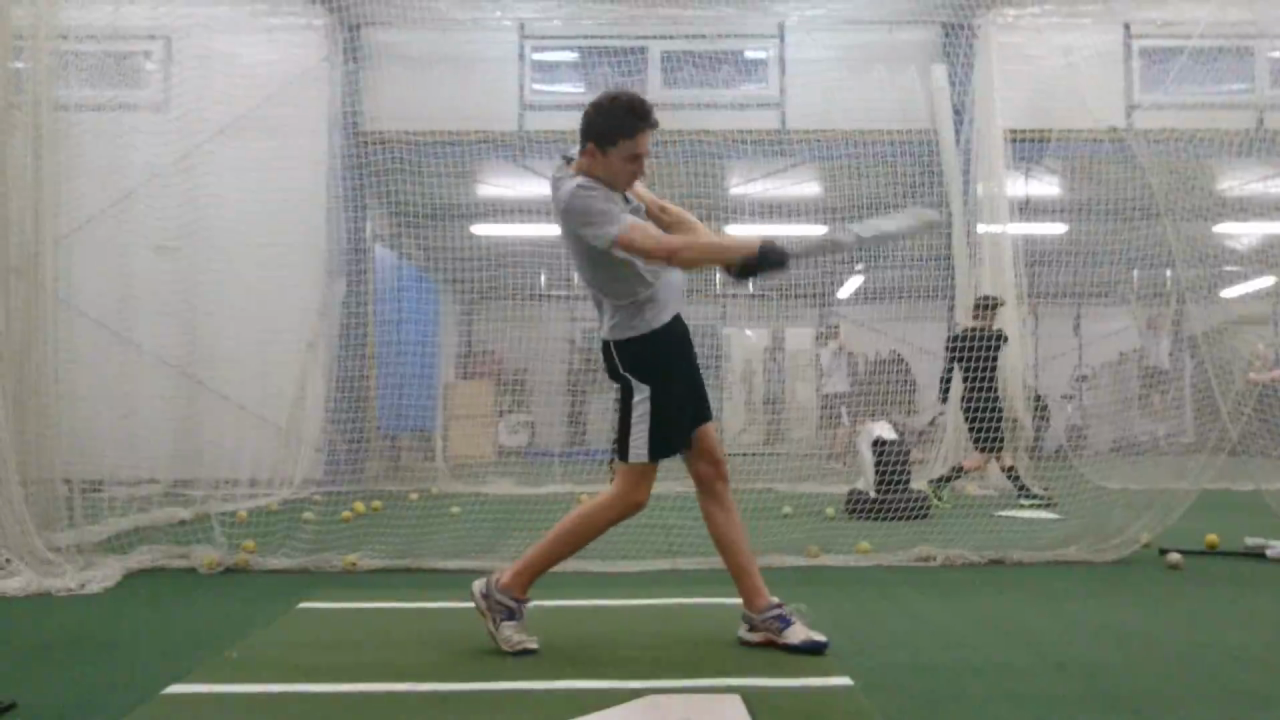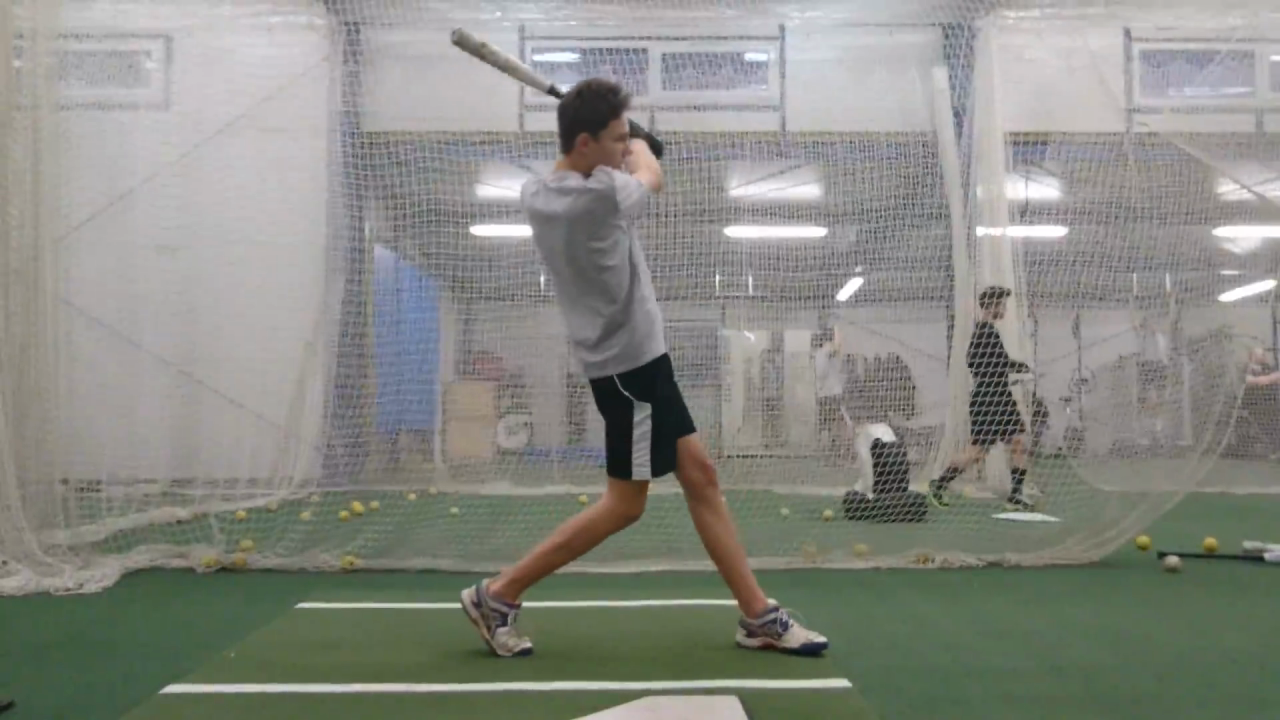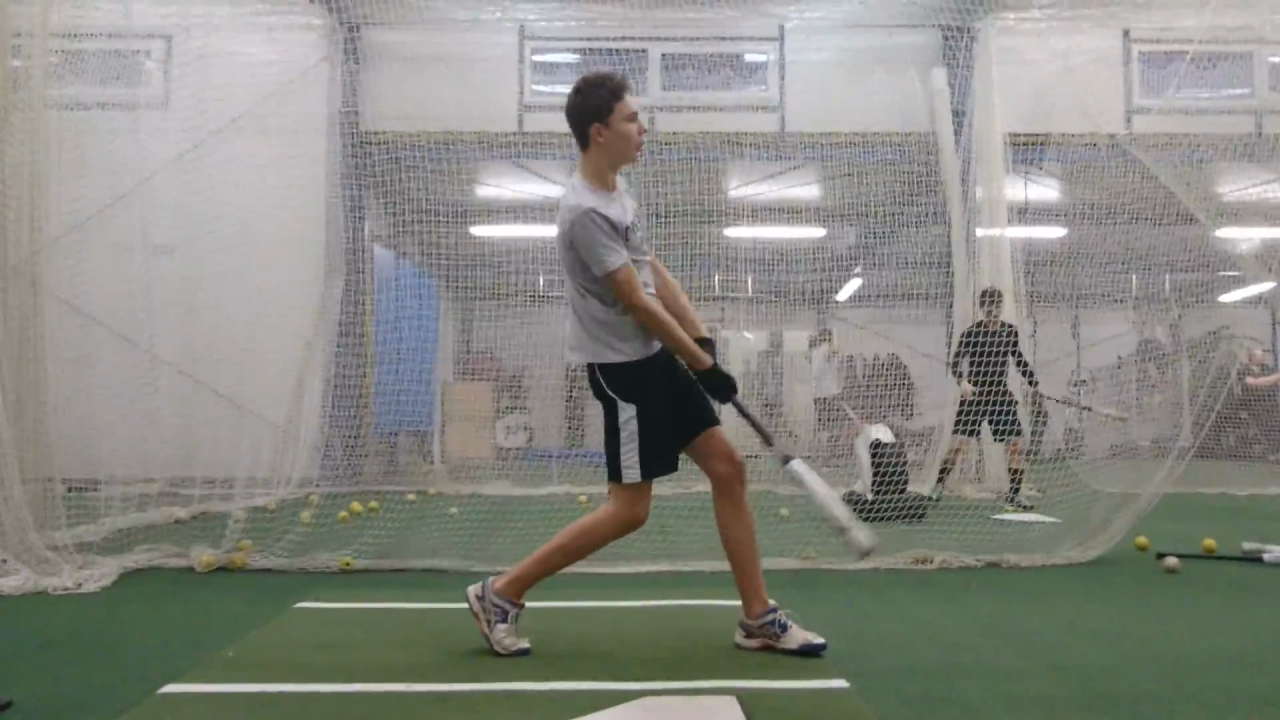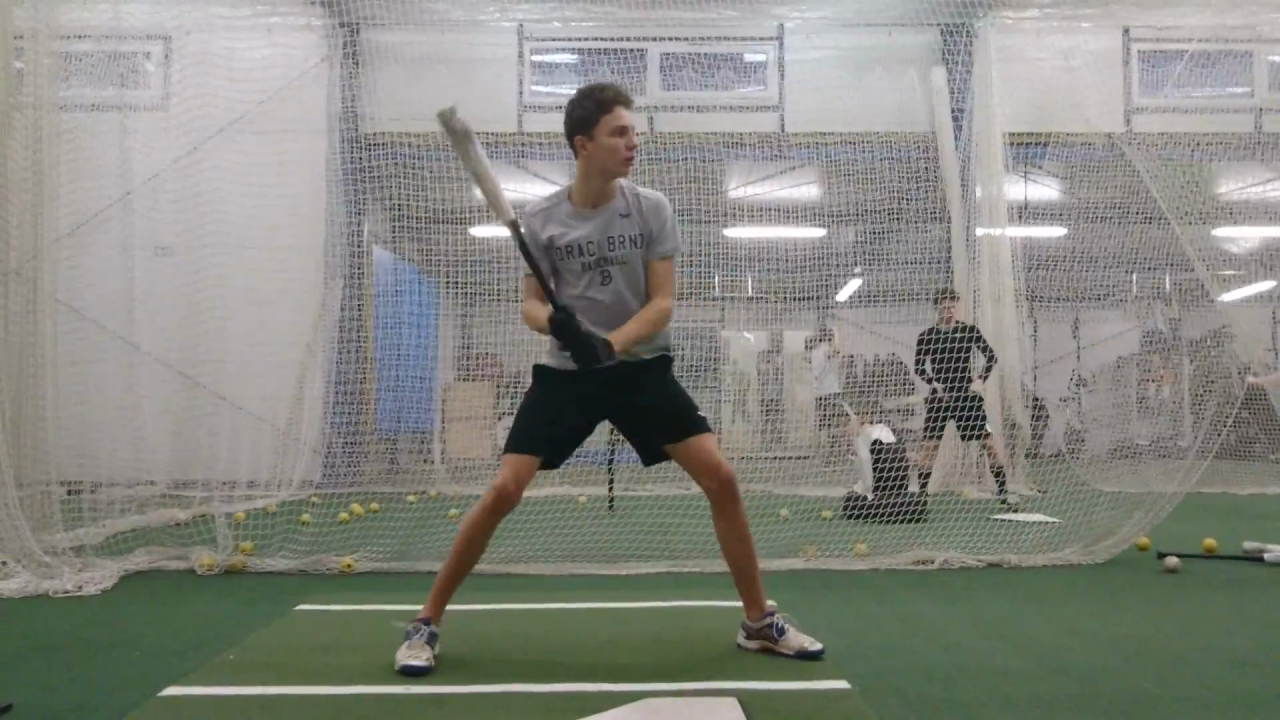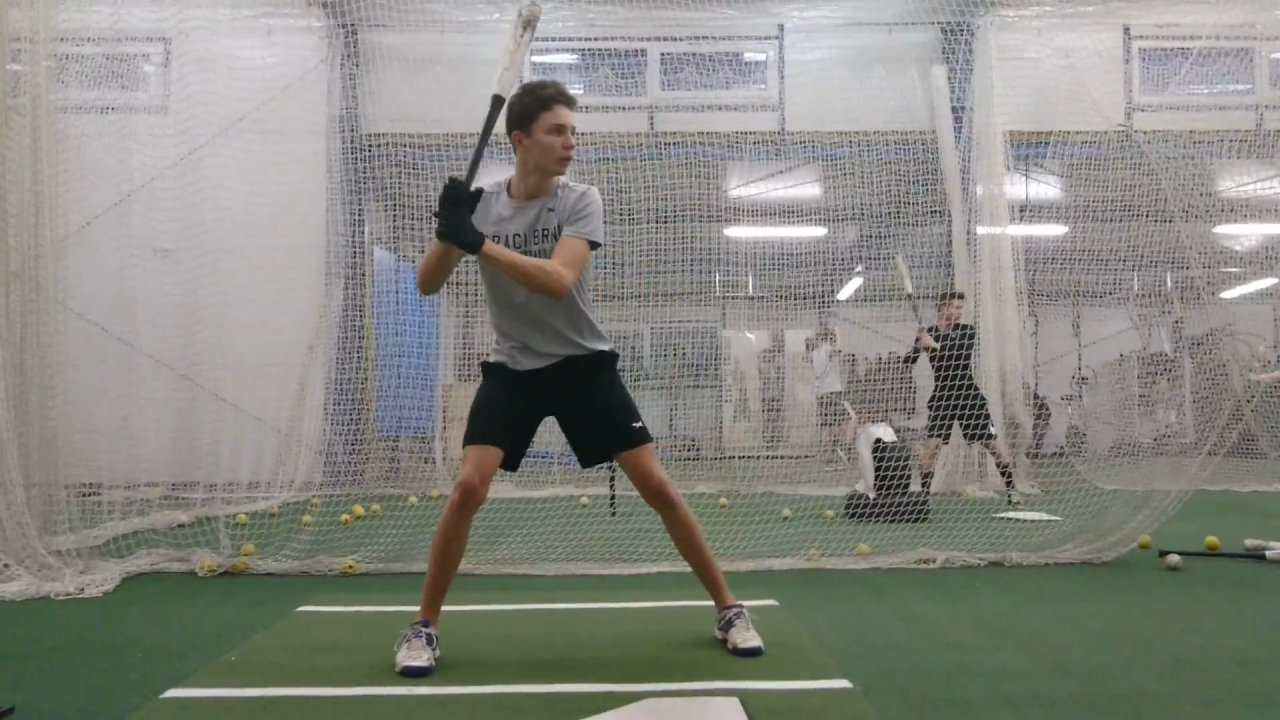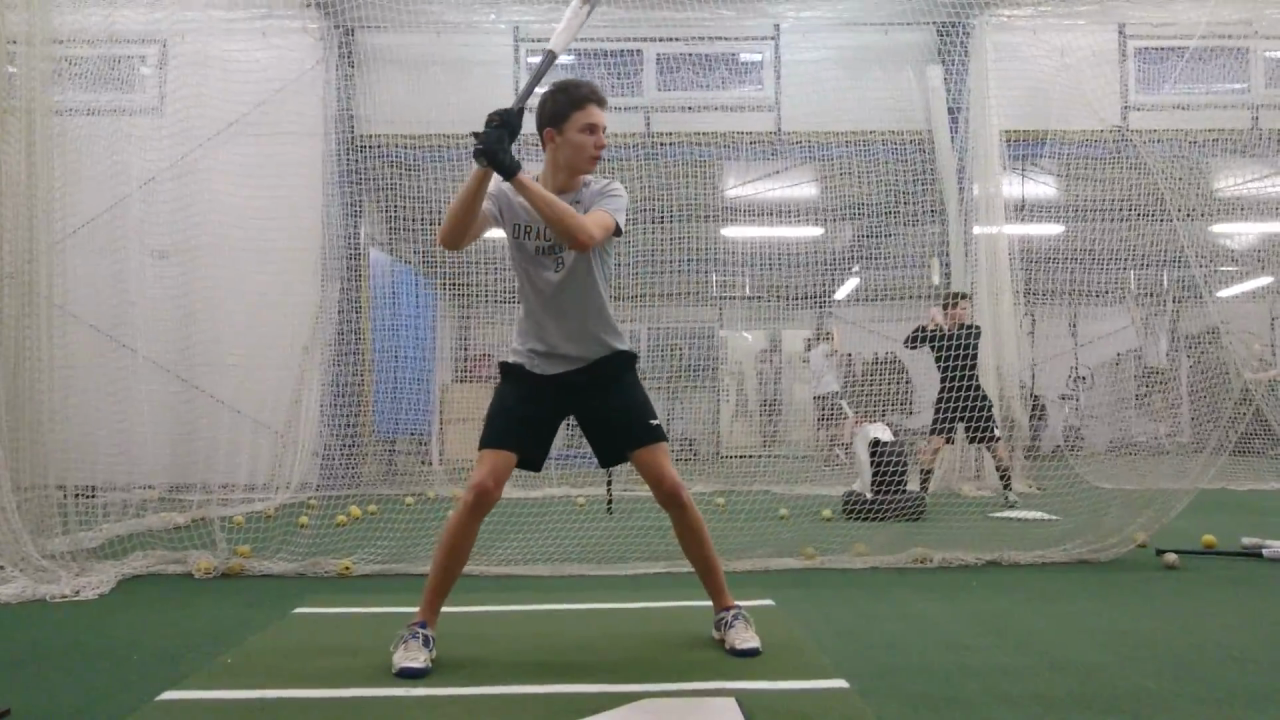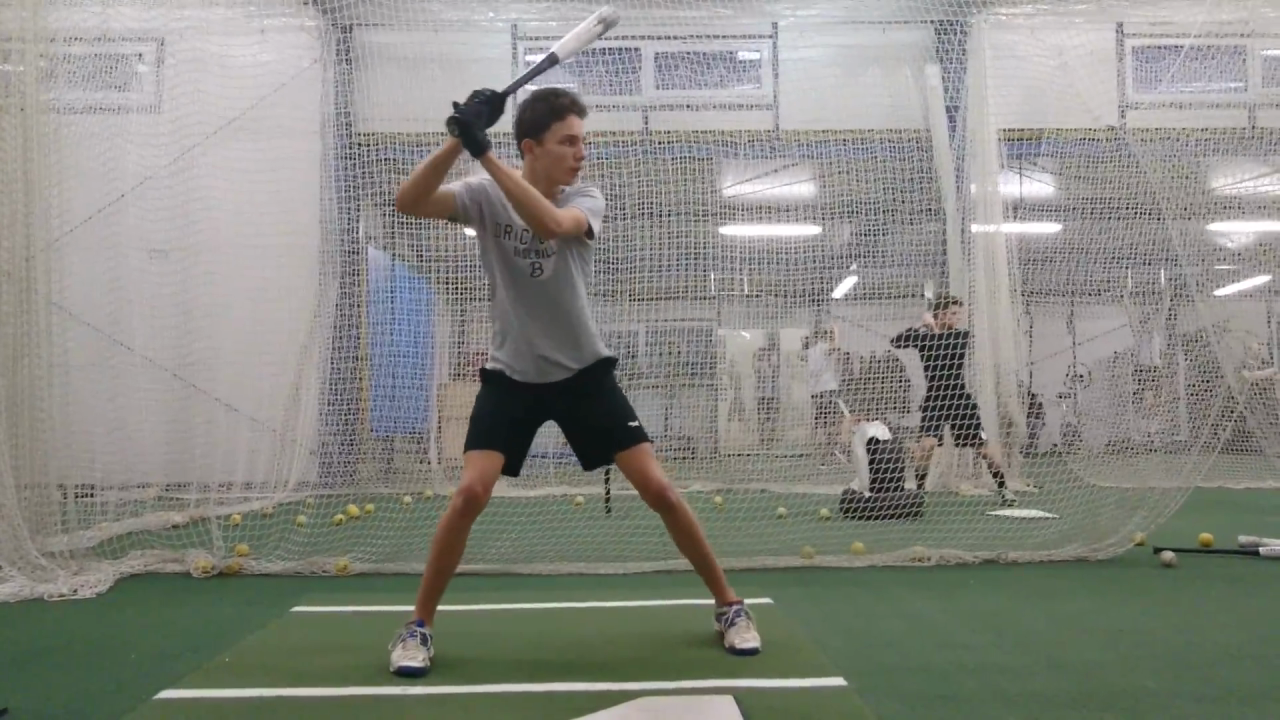
dt=0.4s
person 1, frame 1
left shoulder: (590, 172)
right shoulder: (579, 197)
left elbow: (655, 209)
right elbow: (663, 251)
left wrist: (728, 250)
right wrist: (749, 251)
left hip: (660, 337)
right hip: (644, 346)
left knee: (711, 469)
right knee: (629, 492)
left ankle: (762, 612)
right ankle: (505, 589)
person 1, frame 2
left shoulder: (535, 194)
right shoulder: (601, 192)
right elbow: (649, 172)
left wrist: (625, 149)
right wrist: (639, 145)
left hip: (631, 357)
right hip: (631, 361)
left knee: (700, 475)
right knee: (625, 502)
left ankle: (759, 615)
right ankle: (496, 594)
person 1, frame 3
left shoulder: (618, 192)
right shoulder: (583, 209)
right elbow: (638, 303)
left wrist: (700, 335)
right wrist: (704, 365)
left hip: (661, 353)
right hip: (622, 363)
left knee: (729, 467)
right knee: (629, 512)
left ankle: (758, 618)
right ankle: (501, 594)
person 1, frame 4
left shoulder: (652, 208)
right shoulder: (541, 217)
left elbow: (662, 303)
right elbow: (532, 306)
left wrist: (611, 344)
right wrist: (556, 329)
left hip: (638, 367)
right hip: (562, 373)
left knee: (720, 478)
right knee: (501, 493)
left ankle: (760, 619)
right ankle: (427, 622)
person 1, frame 5
left shoulder: (582, 200)
right shoulder: (479, 202)
left elbow: (560, 280)
right elbow: (427, 284)
left wrist: (479, 241)
right wrist: (447, 234)
left hip: (583, 363)
right hip: (512, 366)
left knee: (656, 486)
right knee: (468, 487)
left ankle: (728, 609)
right ankle: (424, 625)
person 1, frame 6
left shoulder: (609, 194)
right shoulder: (507, 197)
left elbow: (583, 235)
right elbow: (451, 238)
left wrist: (514, 171)
right wrist: (488, 166)
left hip: (603, 364)
right hip: (532, 368)
left knee: (670, 488)
right knee: (481, 492)
left ankle: (726, 610)
right ankle: (421, 626)
person 1, frame 7
left shoulder: (588, 202)
right shoulder: (483, 198)
left elbow: (547, 223)
right elbow: (408, 202)
left wrist: (484, 153)
right wrist: (457, 145)
left hip: (584, 370)
right hip: (511, 375)
left knee: (658, 490)
right knee: (471, 493)
left ankle: (727, 603)
right ankle: (418, 625)
person 2, frame 1
left shoulder: (954, 339)
right shoulder: (995, 336)
left elbow: (947, 372)
left wrist: (943, 398)
right wrist: (986, 328)
left hip: (970, 401)
right hip: (986, 403)
left knee: (999, 449)
right knee: (983, 457)
left ankle: (1024, 491)
right ankle: (938, 483)
person 2, frame 2
left shoulder: (982, 330)
right shoulder: (989, 332)
left elbow: (971, 362)
right elbow: (1005, 364)
right wrist: (1024, 367)
left hip: (1001, 398)
right hip: (987, 400)
left knee: (1021, 442)
right knee: (978, 451)
left ankle: (1015, 495)
right ankle: (938, 486)
person 2, frame 3
left shoulder: (1010, 330)
right shoulder: (971, 333)
left elbow: (1018, 357)
right elbow: (956, 361)
left wrist: (1033, 386)
right wrist: (962, 381)
left hip: (1000, 394)
right hip: (973, 394)
left knee: (1015, 444)
right knee: (959, 443)
left ankle: (1014, 496)
right ankle: (938, 487)
person 2, frame 4
left shoulder: (970, 330)
right shoulder: (926, 336)
left elbow: (991, 356)
right elbow: (919, 368)
left wrist: (981, 378)
right wrist: (935, 384)
left hip: (966, 395)
right hip: (939, 396)
left knee: (988, 442)
right knee: (929, 444)
left ankle: (1003, 493)
person 2, frame 5
left shoulder: (967, 330)
right shoulder: (928, 334)
left elbow: (961, 356)
right elbow: (907, 361)
left wrist: (935, 346)
right wrist: (920, 347)
left hip: (968, 394)
right hip: (943, 396)
left knee: (992, 442)
right knee: (932, 444)
left ankle: (1010, 489)
right ankle: (924, 494)
person 2, frame 6
left shoulder: (974, 330)
right shoulder: (933, 333)
left elbow: (962, 345)
right elbow: (908, 343)
left wrist: (944, 326)
right wrist: (928, 324)
left hip: (974, 397)
right hip: (948, 398)
left knee: (996, 446)
right knee: (934, 444)
left ankle: (1008, 491)
right ankle: (921, 493)
person 2, frame 7
left shoulder: (963, 335)
right shoulder: (923, 336)
left elbow: (949, 347)
right elbow: (896, 342)
left wrist: (934, 328)
right wrist: (921, 327)
left hip: (960, 399)
right hip: (933, 400)
left knee: (983, 447)
right knee: (926, 444)
left ankle: (1003, 489)
